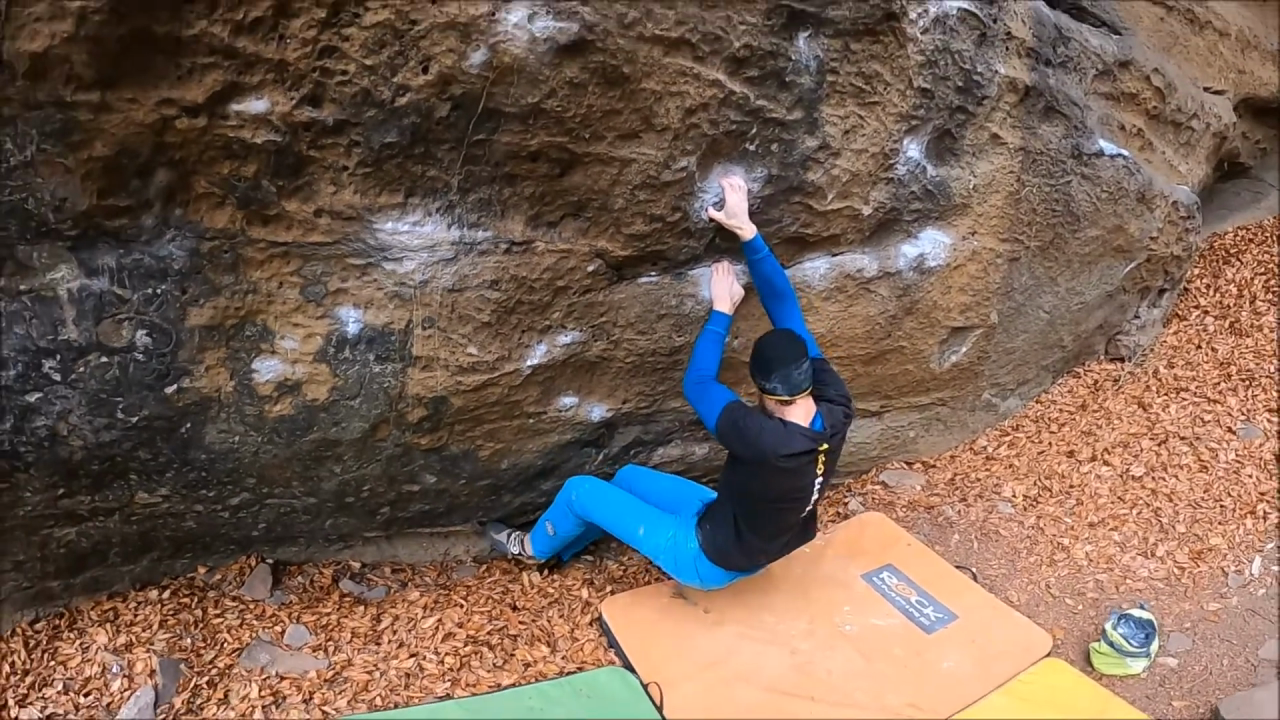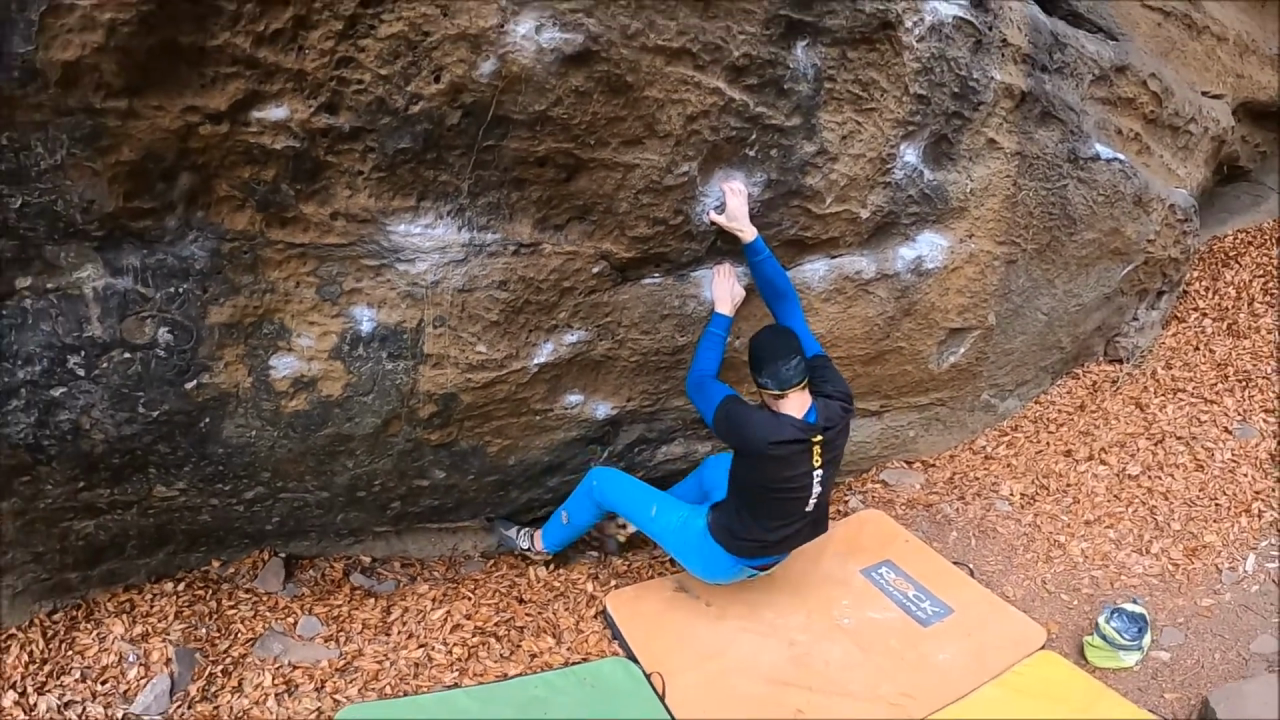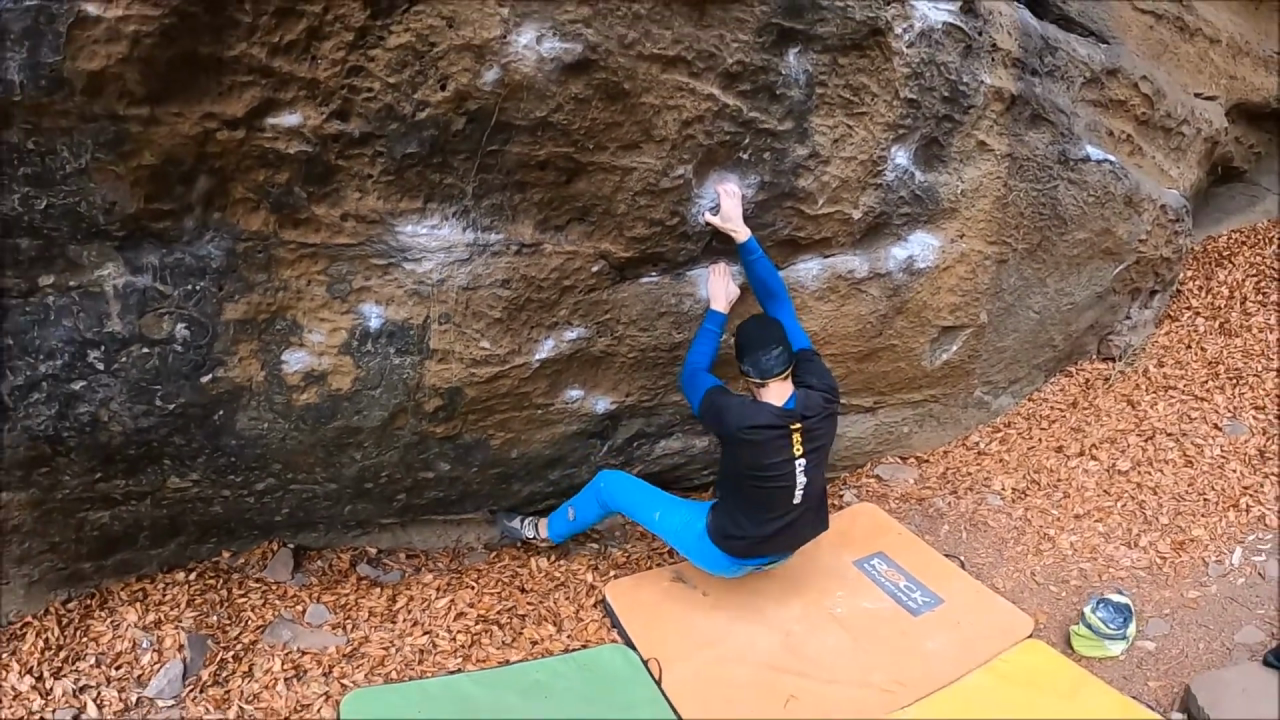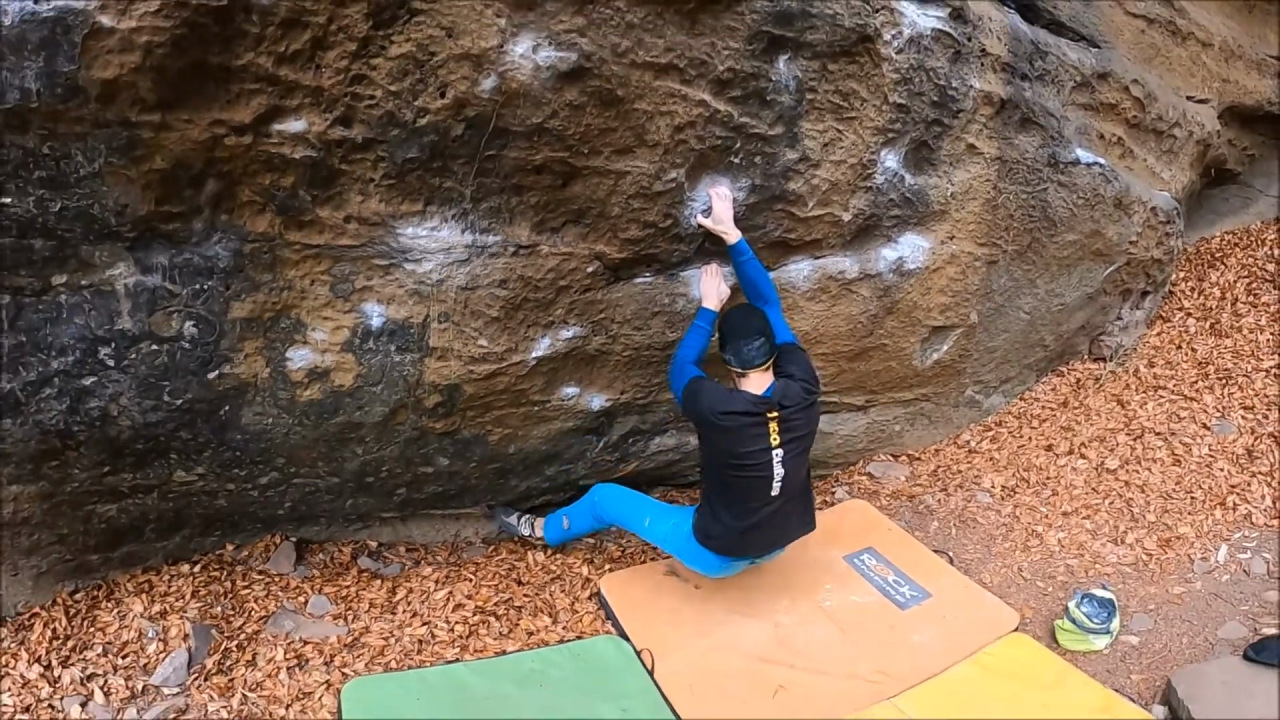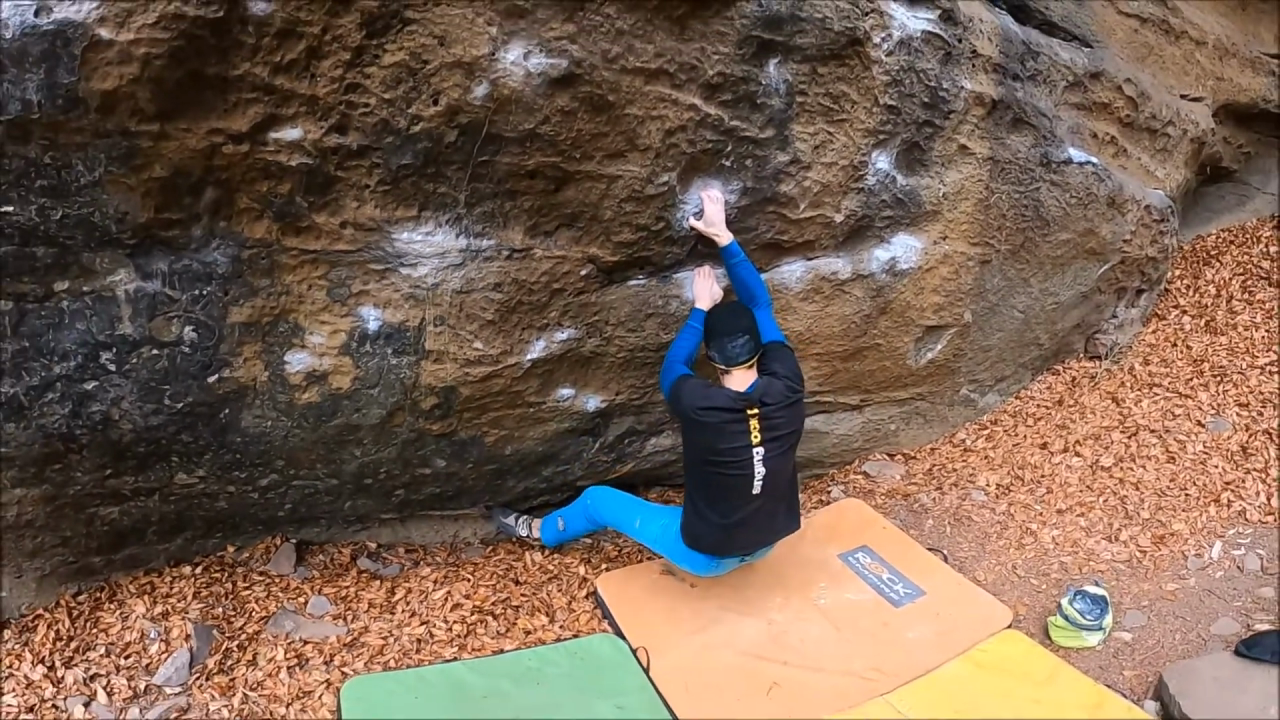
dt=0.3s
person 1, frame 1
left shoulder: (768, 442)
right shoulder: (836, 407)
left elbow: (698, 385)
right elbow: (787, 311)
left wrist: (722, 309)
right wrist: (747, 231)
left hip: (712, 564)
right hip: (756, 545)
left knee: (581, 491)
right knee: (628, 479)
left ankle: (533, 548)
right ankle: (565, 545)
person 1, frame 2
left shoulder: (762, 434)
right shoulder: (837, 403)
left elbow: (699, 383)
right elbow: (789, 309)
left wrist: (723, 310)
right wrist: (748, 233)
left hip: (723, 557)
right hip: (775, 551)
left knee: (602, 481)
right knee: (720, 466)
left ankle: (543, 543)
right ankle: (641, 523)
person 1, frame 3
left shoulder: (739, 420)
right shoulder: (821, 395)
left elbow: (692, 374)
right elbow: (780, 307)
left wrist: (718, 308)
right wrist: (741, 233)
left hip: (729, 555)
right hip: (787, 549)
left knee: (610, 484)
left ankle: (546, 531)
person 1, frame 4
left shoulder: (715, 407)
right shoulder: (802, 388)
left elbow: (680, 368)
right elbow: (768, 306)
left wrist: (710, 306)
right wrist: (732, 235)
left hip: (718, 556)
right hip: (778, 544)
left knee: (603, 497)
left ankle: (543, 531)
person 1, frame 5
left shoulder: (696, 403)
right shoulder: (786, 386)
left elbow: (672, 366)
right elbow: (760, 306)
left wrist: (702, 307)
right wrist: (723, 236)
left hip: (708, 555)
right hip: (768, 542)
left knee: (596, 500)
left ankle: (540, 532)
